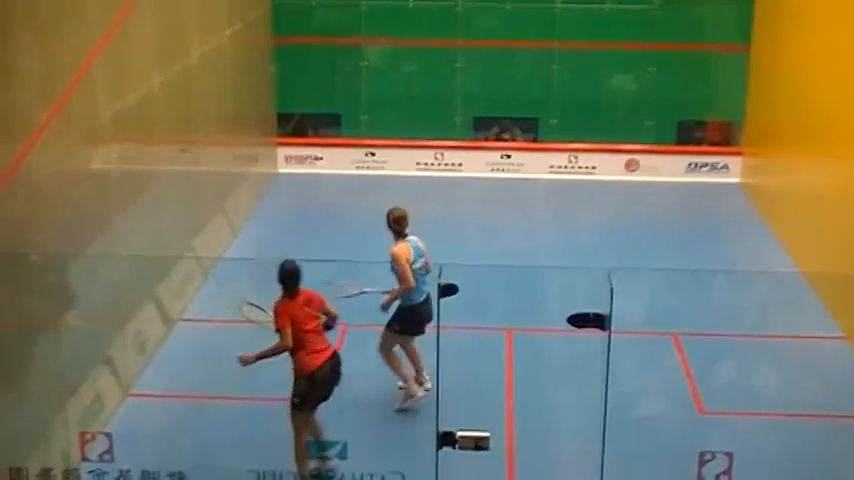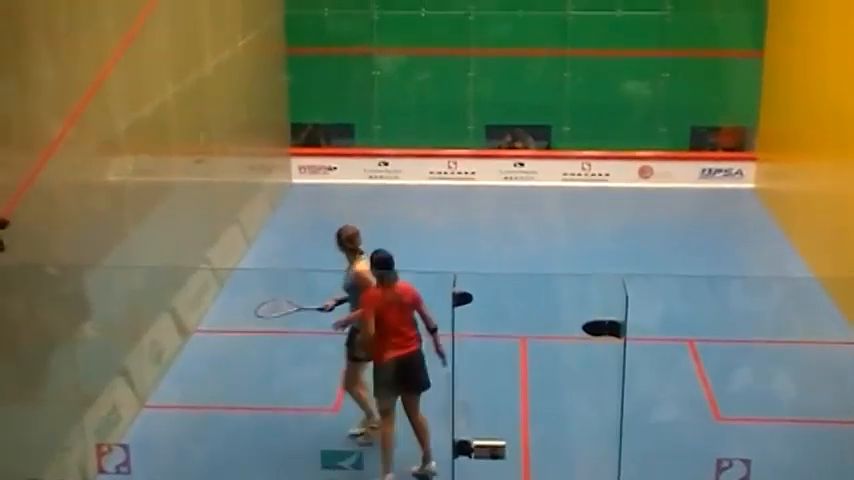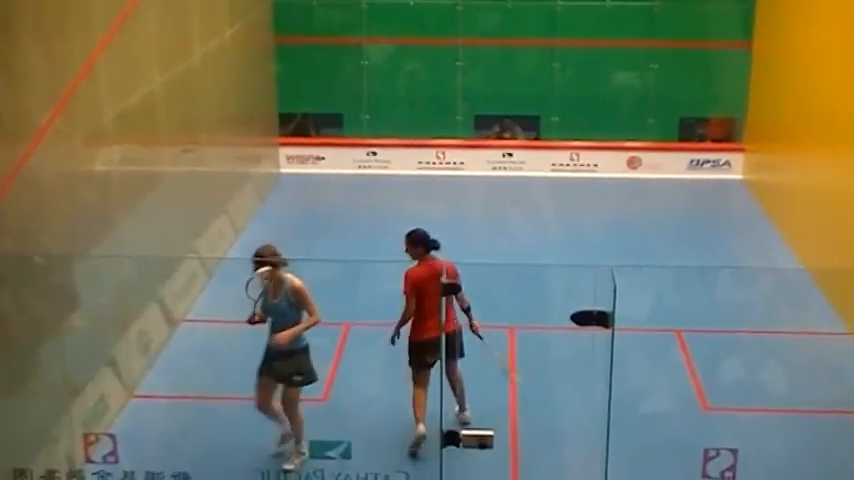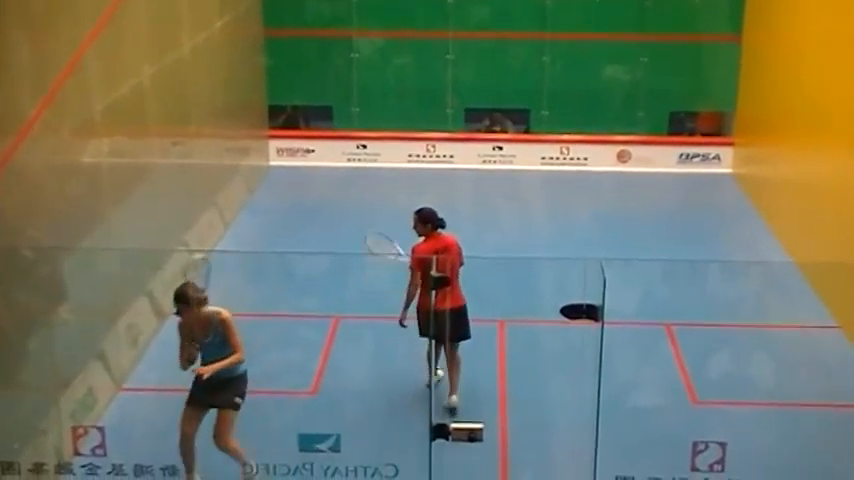
dt=0.4s
person 1, frame 1
left shoulder: (281, 307)
right shoulder: (311, 296)
left elbow: (286, 344)
right elbow: (333, 317)
left wrist: (255, 357)
left hip: (310, 370)
right hip: (330, 359)
left knee: (300, 427)
right knee: (304, 418)
right ankle: (324, 461)
person 1, frame 2
left shoulder: (370, 296)
right shoulder: (408, 289)
left elbow: (369, 333)
right elbow: (428, 320)
left wrist: (358, 342)
right wrist: (437, 343)
left hip: (386, 360)
right hip: (412, 355)
left knee: (387, 418)
right knee: (414, 412)
person 1, frame 3
left shoulder: (412, 274)
right shoulder: (448, 267)
left elbow: (410, 310)
right elbow: (460, 297)
left wrist: (397, 328)
right wrist: (471, 319)
left hip: (423, 336)
right hip: (450, 330)
left knee: (420, 385)
right knee: (453, 372)
left ankle: (420, 427)
right ankle: (463, 412)
person 1, frame 4
left shoulder: (419, 250)
right shoulder: (453, 242)
left elbow: (415, 284)
left wrist: (405, 310)
left hip: (430, 308)
right hip: (455, 306)
left knee: (435, 344)
right knee: (452, 352)
left ankle: (432, 375)
right ankle: (453, 395)
person 2, frame 1
left shoulder: (397, 251)
right shoulder: (415, 241)
left elbow: (409, 284)
right elbow: (426, 270)
left wrist: (389, 299)
left hip: (410, 307)
right hip: (423, 301)
left knee: (385, 348)
right knee: (405, 342)
left ankle: (413, 390)
right ankle: (421, 380)
person 2, frame 2
left shoulder: (360, 270)
right shoulder: (355, 264)
left wrist: (349, 319)
right wrist: (336, 301)
right hip: (361, 327)
left knee: (350, 384)
right knee: (354, 379)
left ankle: (374, 422)
right ankle: (369, 420)
person 2, frame 3
left shoulder: (294, 286)
right shoulder: (267, 284)
left elbow: (315, 317)
left wrist: (291, 333)
right wrist: (257, 317)
left hip: (295, 352)
right hip: (274, 350)
left knee: (289, 406)
right knee: (262, 403)
left ankle: (300, 448)
right ankle: (286, 429)
person 2, frame 4
left shoulder: (222, 317)
right shoulder: (185, 325)
left elbow: (239, 355)
right elbow: (185, 365)
left wrist: (214, 367)
right wrist: (190, 349)
left hip: (233, 379)
right hip: (207, 378)
left knee: (221, 440)
right knee: (186, 434)
